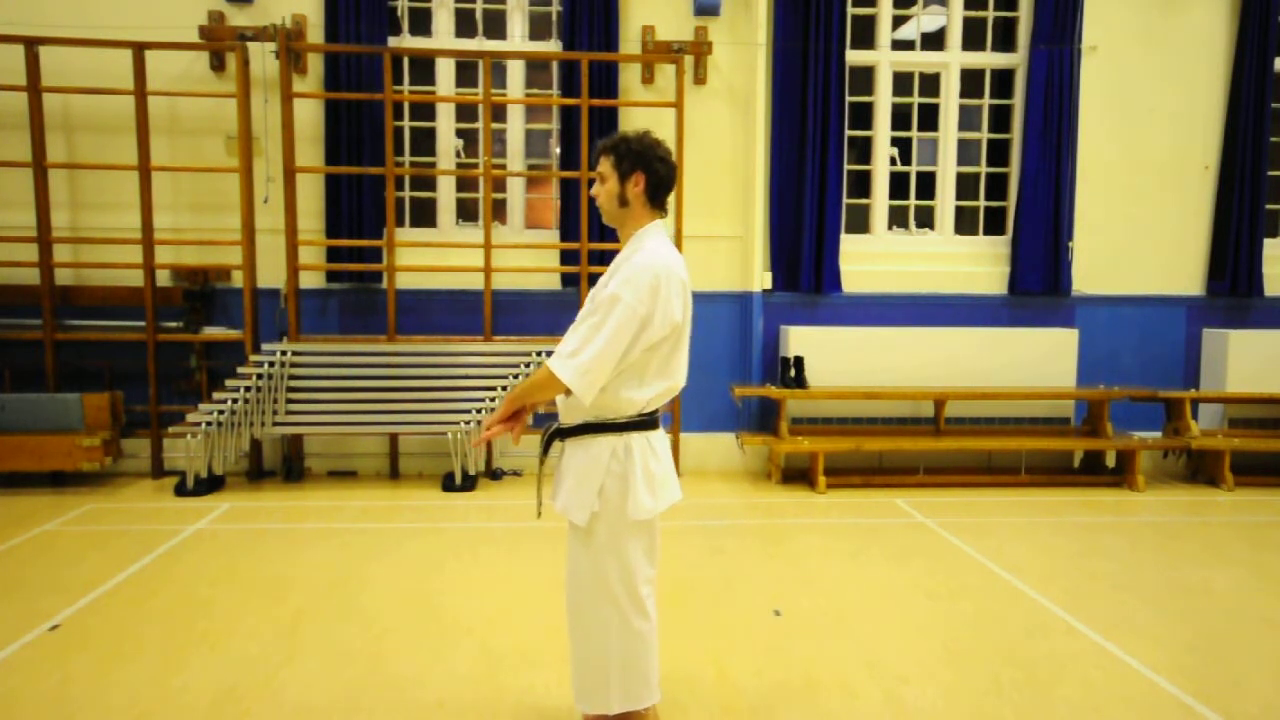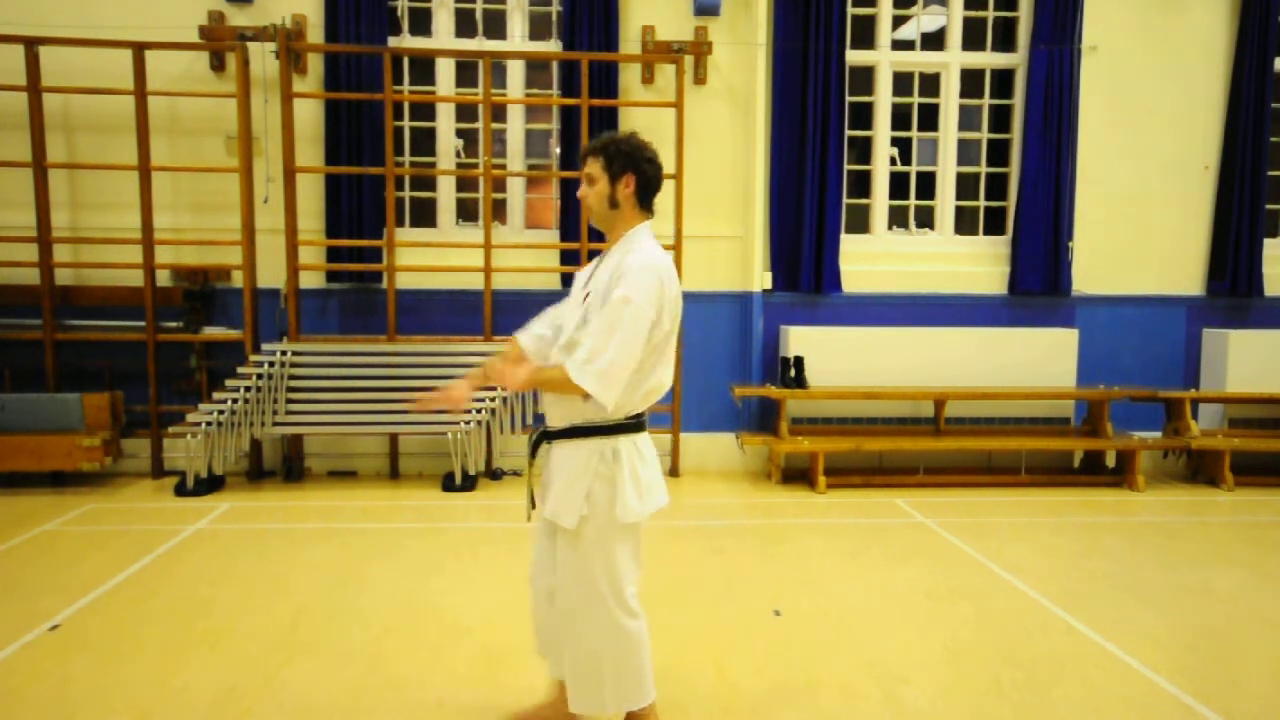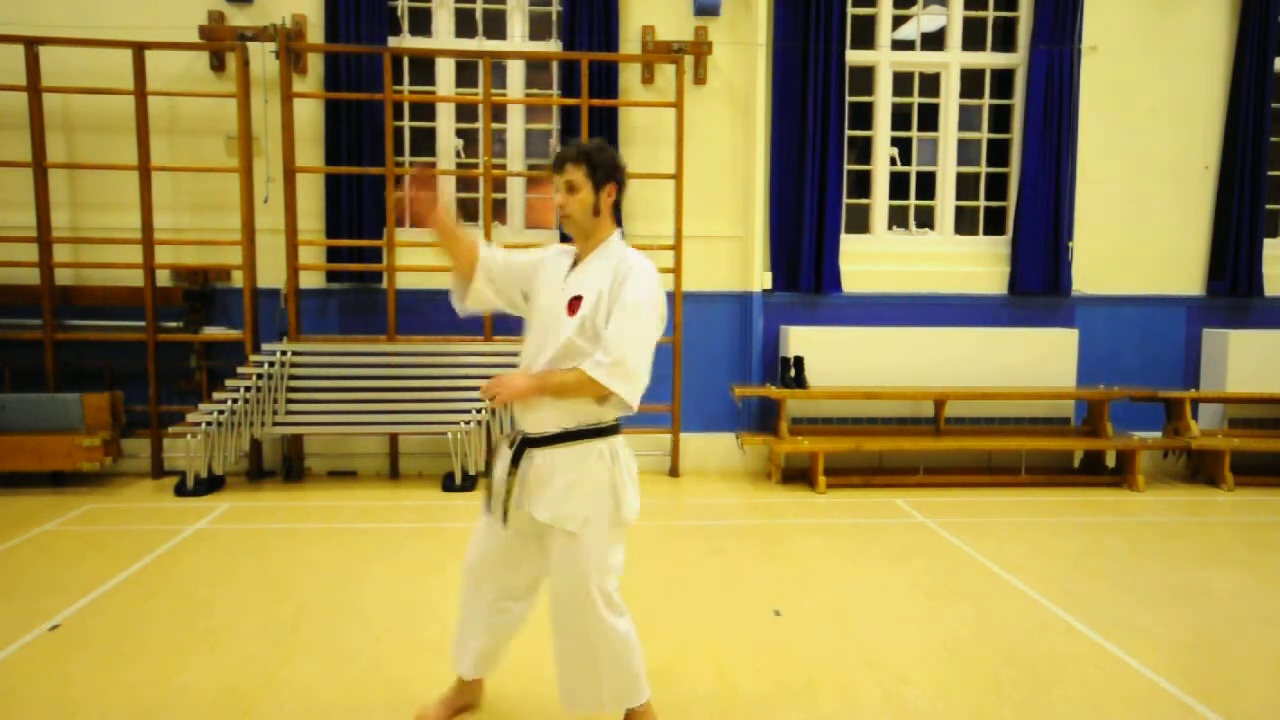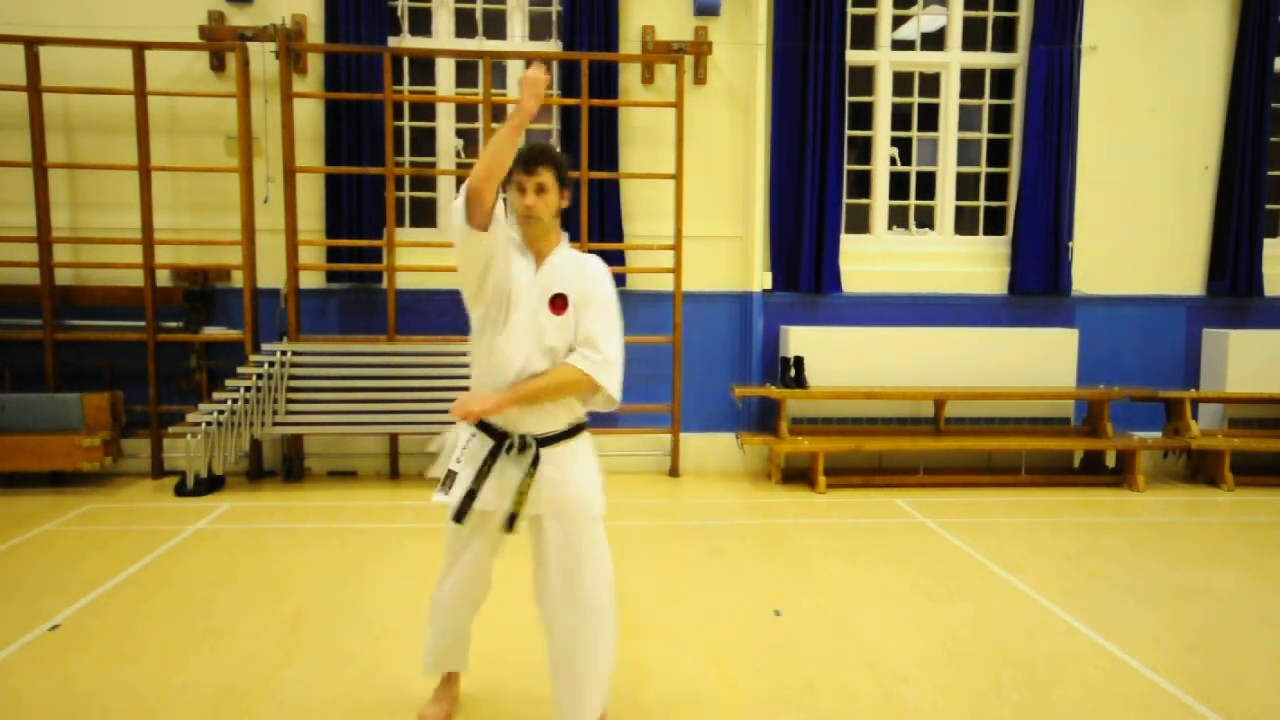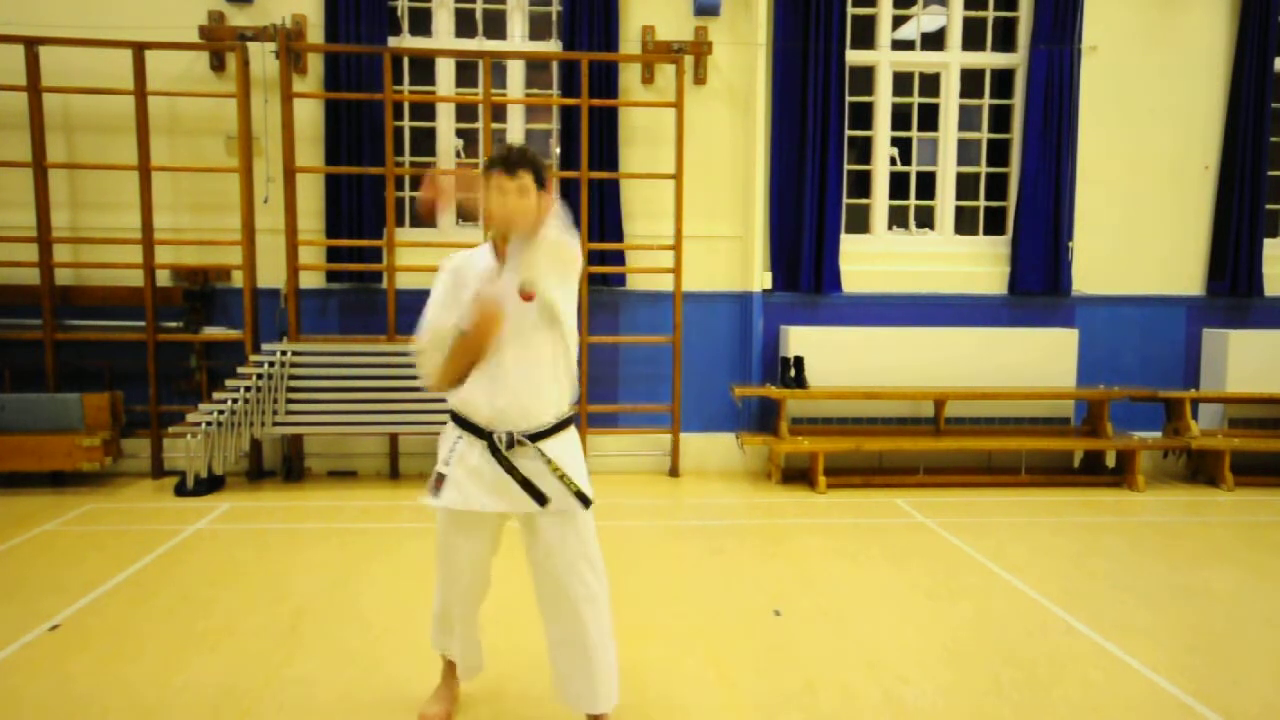
dt=0.2s
person 1, frame 1
left shoulder: (649, 266)
right shoulder: (635, 259)
left elbow: (577, 367)
right elbow: (580, 348)
left wrist: (516, 398)
right wrist: (522, 406)
left hip: (617, 458)
right hip: (605, 453)
left knee: (616, 592)
right knee: (602, 587)
person 1, frame 2
left shoulder: (645, 268)
right shoulder: (602, 266)
left elbow: (600, 373)
right elbow: (544, 333)
left wrist: (528, 379)
right wrist: (474, 379)
left hip: (605, 459)
right hip: (574, 453)
left knee: (601, 595)
right knee: (554, 577)
person 1, frame 3
left shoulder: (634, 275)
right shoulder: (549, 263)
left elbow: (612, 373)
right elbow: (473, 271)
left wrist: (528, 383)
right wrist: (439, 218)
left hip: (587, 465)
right hip: (533, 456)
left knee: (585, 599)
right knee: (491, 574)
person 1, frame 4
left shoulder: (591, 277)
right shoulder: (488, 258)
left elbow: (595, 371)
right elbow: (474, 200)
left wrist: (504, 398)
right wrist: (519, 116)
left hip: (562, 459)
right hip: (485, 456)
left knee: (580, 593)
right knee: (459, 584)
person 1, frame 5
left shoulder: (555, 260)
right shoulder: (461, 269)
left elbow: (546, 235)
right elbow: (436, 366)
left wrist: (462, 191)
right wrist: (475, 334)
left hip: (548, 453)
right hip: (475, 452)
left knee: (576, 586)
right knee: (458, 580)
